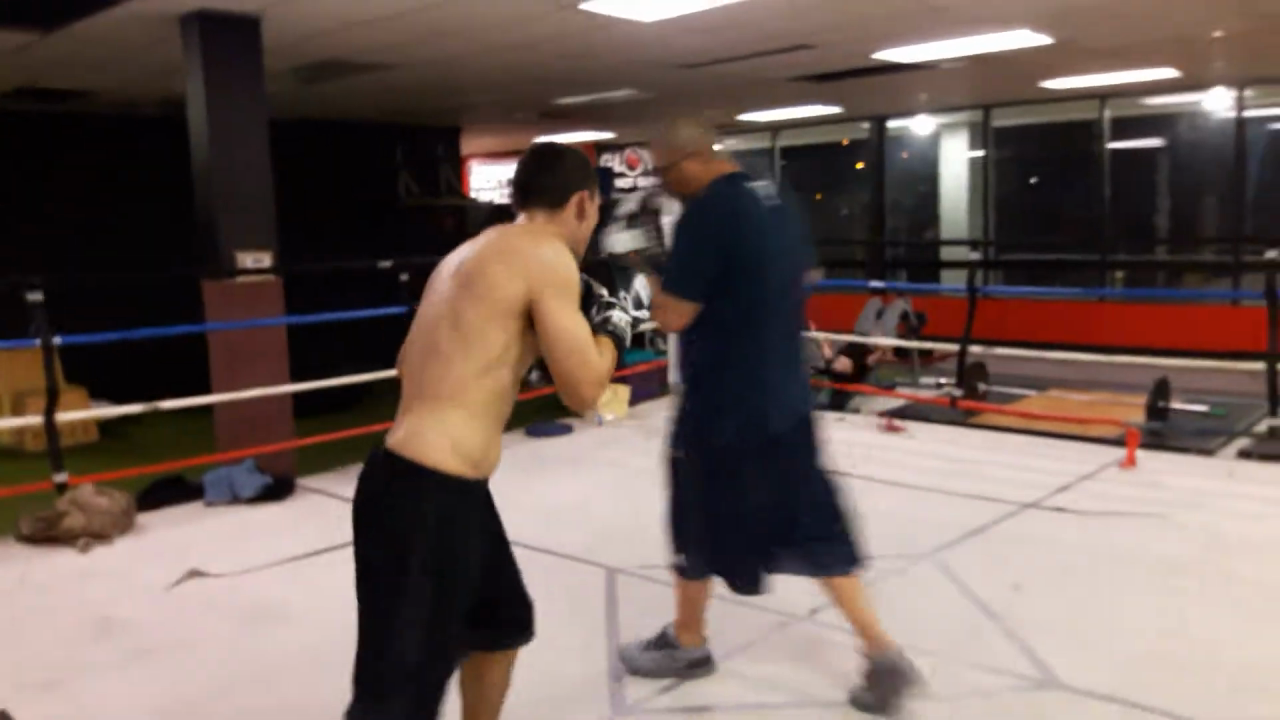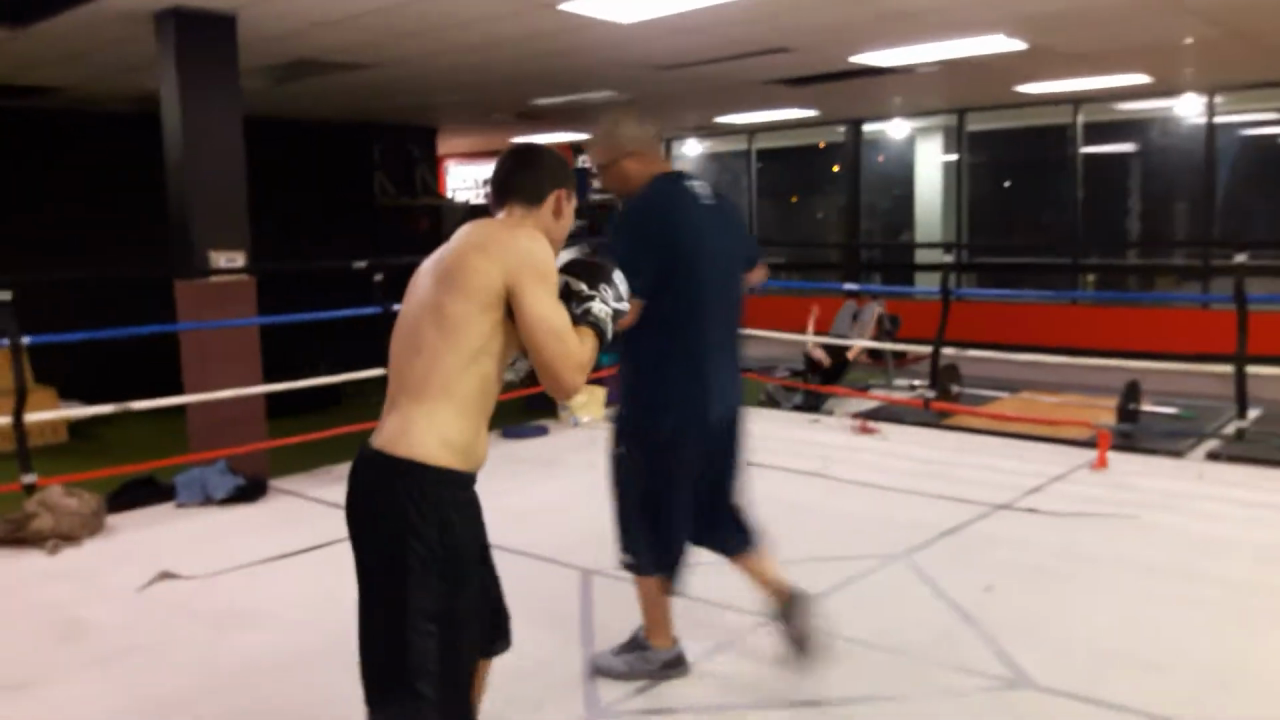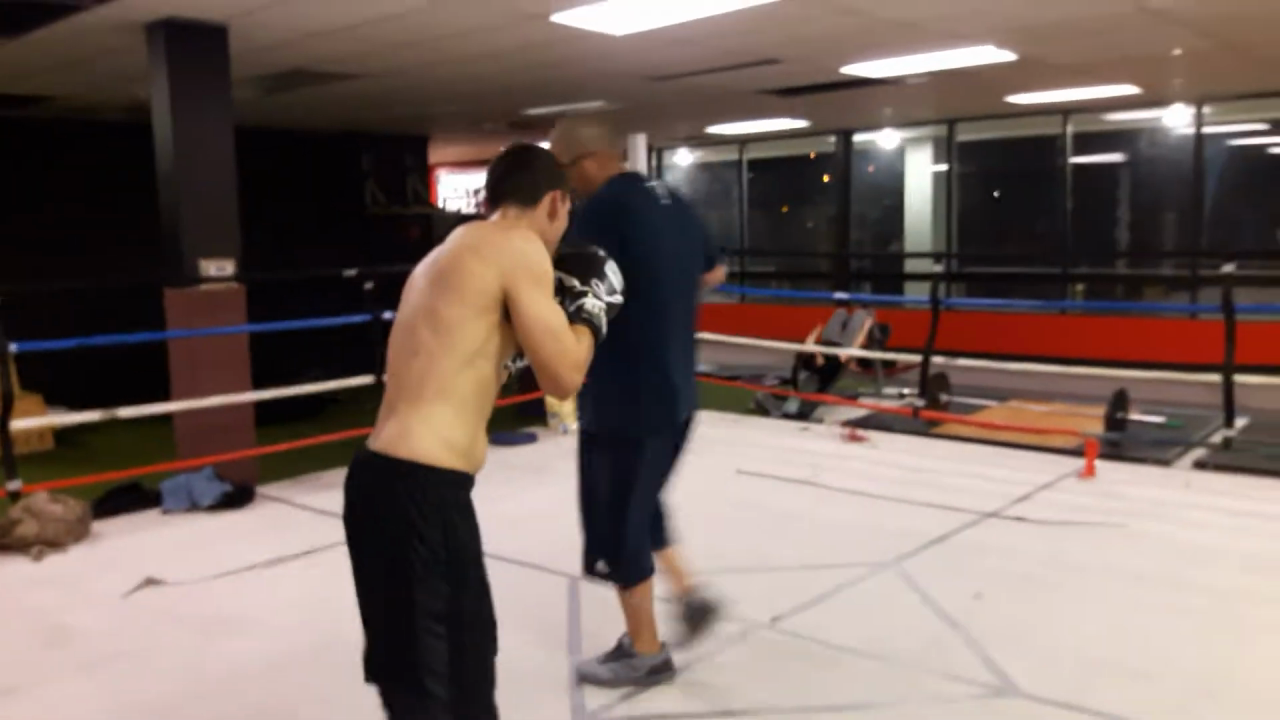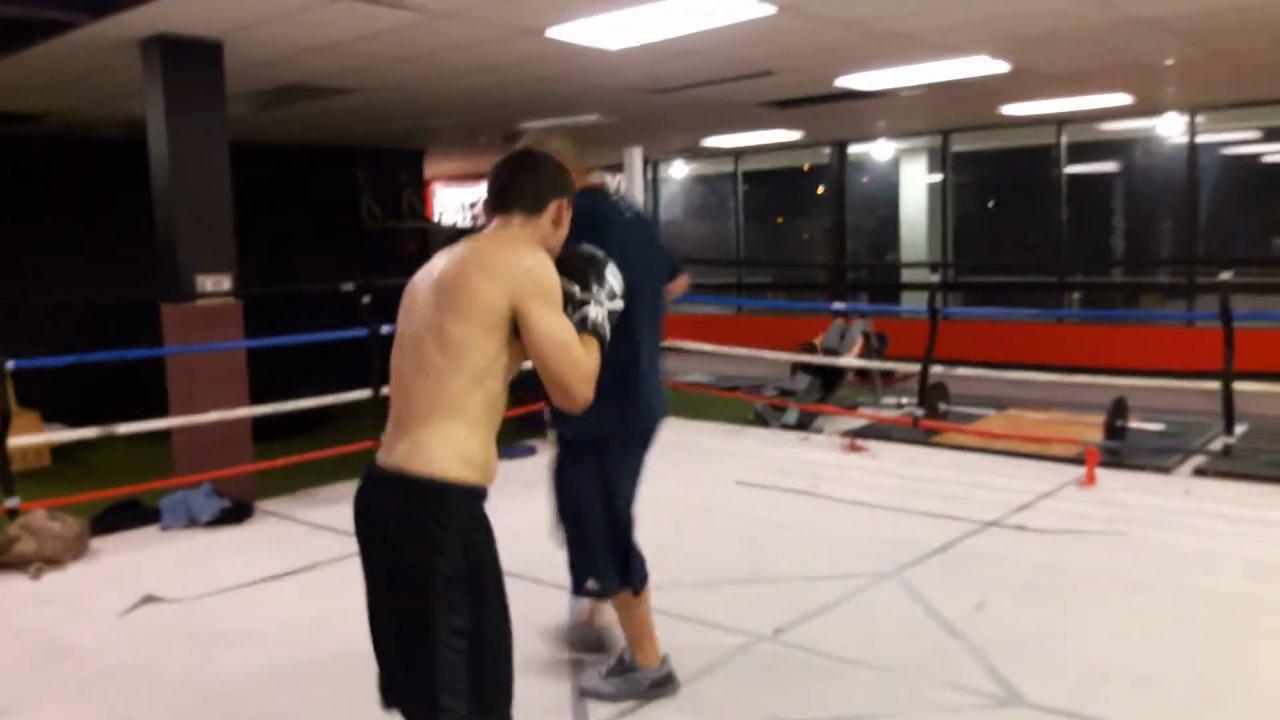
dt=0.1s
person 1, frame 1
left shoulder: (707, 214)
right shoulder: (777, 205)
left elbow: (674, 313)
right elbow: (802, 277)
left wrist: (631, 261)
left hip: (723, 409)
right hip: (783, 400)
left knee: (700, 527)
right knee: (811, 528)
left ankle: (685, 643)
right ankle: (883, 656)
person 1, frame 2
left shoulder: (641, 215)
right shoulder: (718, 203)
left elbow: (620, 314)
right elbow: (753, 275)
left hip: (658, 402)
right hip: (718, 393)
left knee: (647, 521)
right knee: (711, 508)
left ankle: (659, 645)
right ankle: (785, 594)
person 1, frame 3
left shoulder: (600, 213)
right shoulder: (675, 205)
right elbow: (712, 275)
left hip: (623, 399)
right hip: (674, 390)
left knee: (616, 523)
right knee: (637, 506)
left ankle: (644, 651)
right ankle: (690, 593)
person 1, frame 4
left shoulder: (572, 225)
right shoulder: (635, 219)
right elbow: (674, 284)
left hip: (600, 410)
right hip: (637, 397)
left knee: (601, 531)
right knee: (590, 517)
left ankle: (647, 663)
right ankle: (591, 623)
person 2, frame 1
left shoulder: (472, 253)
right shoulder: (545, 256)
left elbow: (410, 362)
right elbow: (582, 390)
right wrist: (612, 318)
left hip: (447, 489)
right hip: (426, 497)
left knee: (502, 623)
person 2, frame 2
left shoulder: (454, 251)
right shoulder: (522, 247)
right elbow: (565, 379)
right wrist: (597, 312)
left hip: (404, 480)
right hip: (418, 492)
left knee: (477, 635)
person 2, frame 3
left shoulder: (449, 253)
right shoulder: (517, 248)
right elbow: (562, 378)
right wrist: (591, 308)
left hip: (396, 480)
right hip: (419, 492)
left knee: (463, 646)
person 2, frame 4
left shoulder: (441, 265)
right shoulder: (523, 264)
right elbow: (574, 391)
right wrist: (594, 313)
left hip: (390, 497)
right hip: (436, 508)
